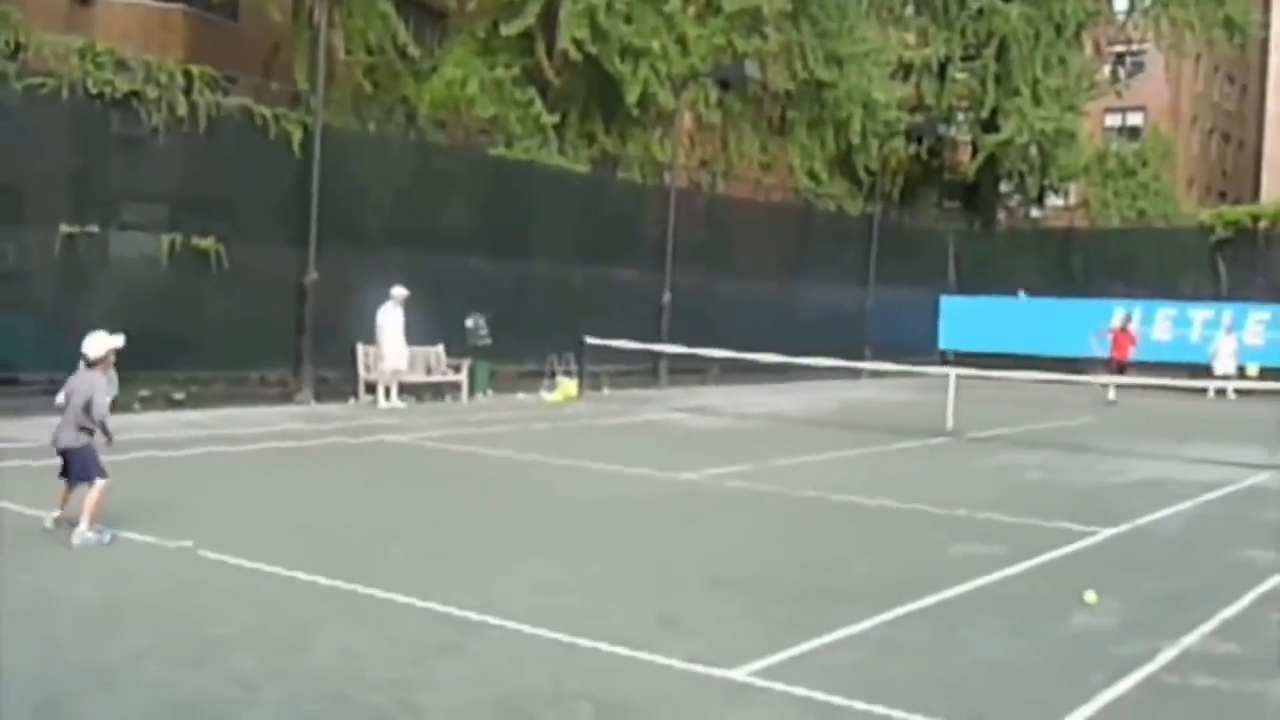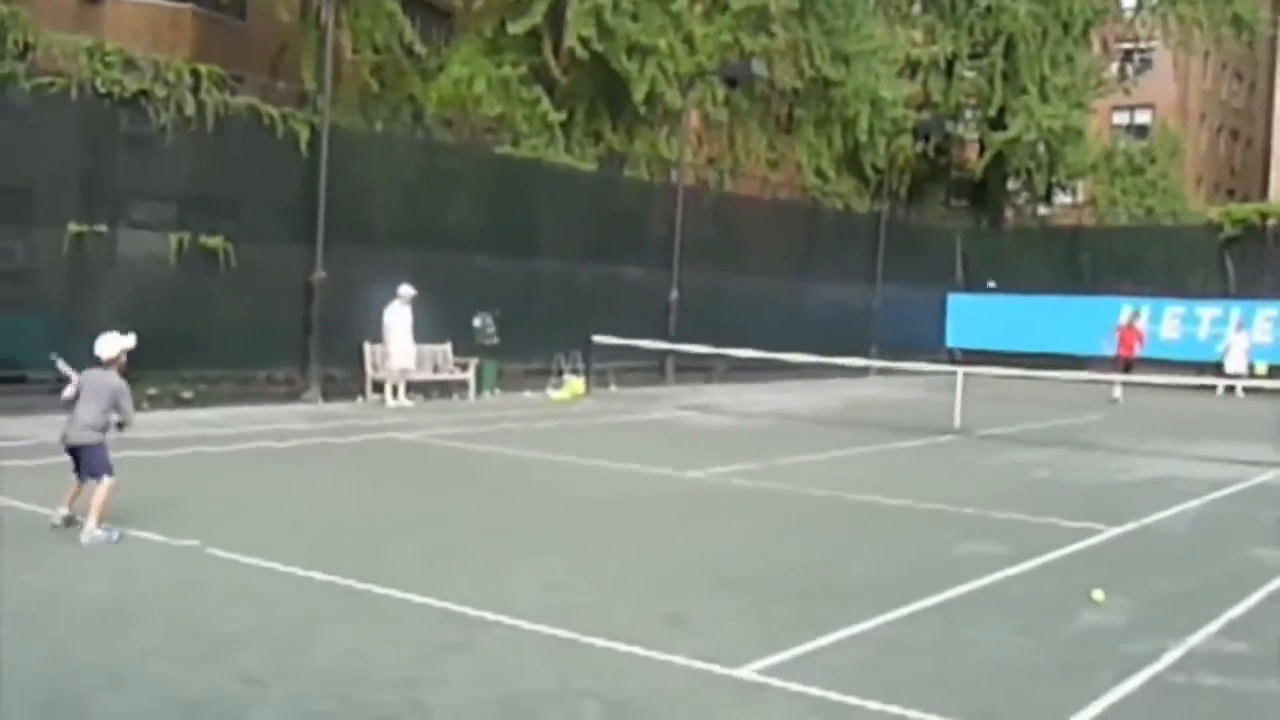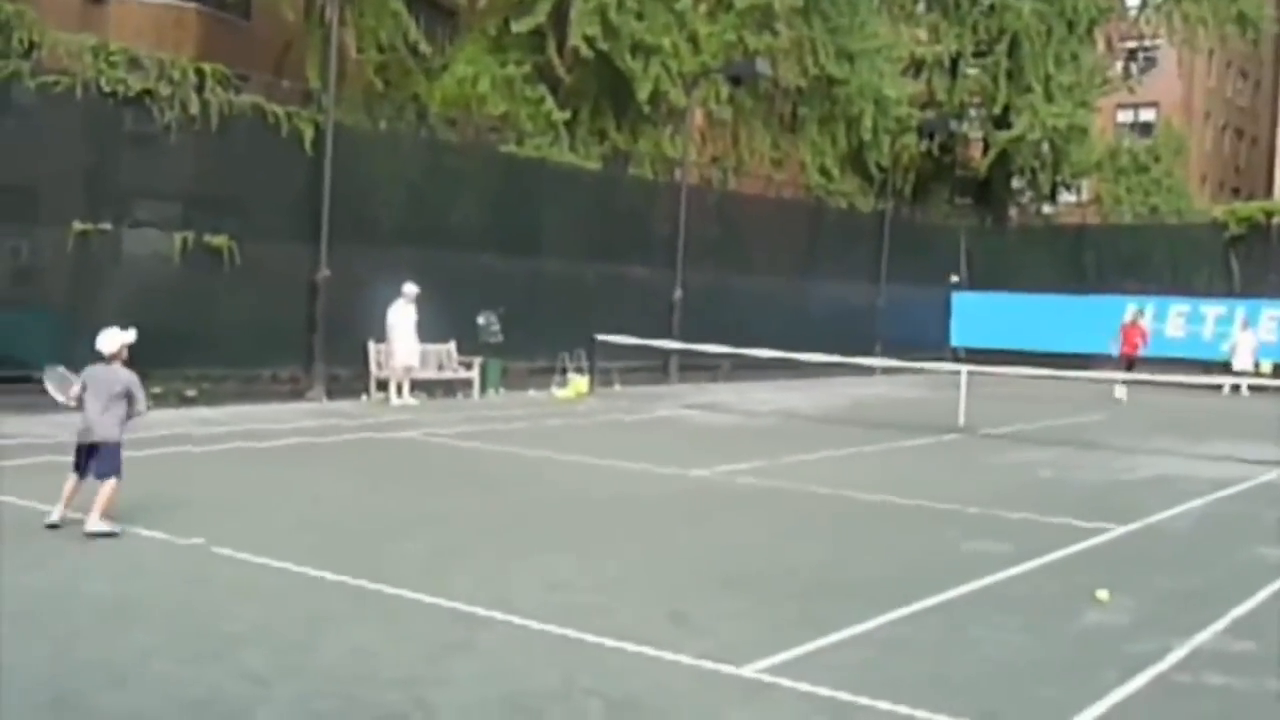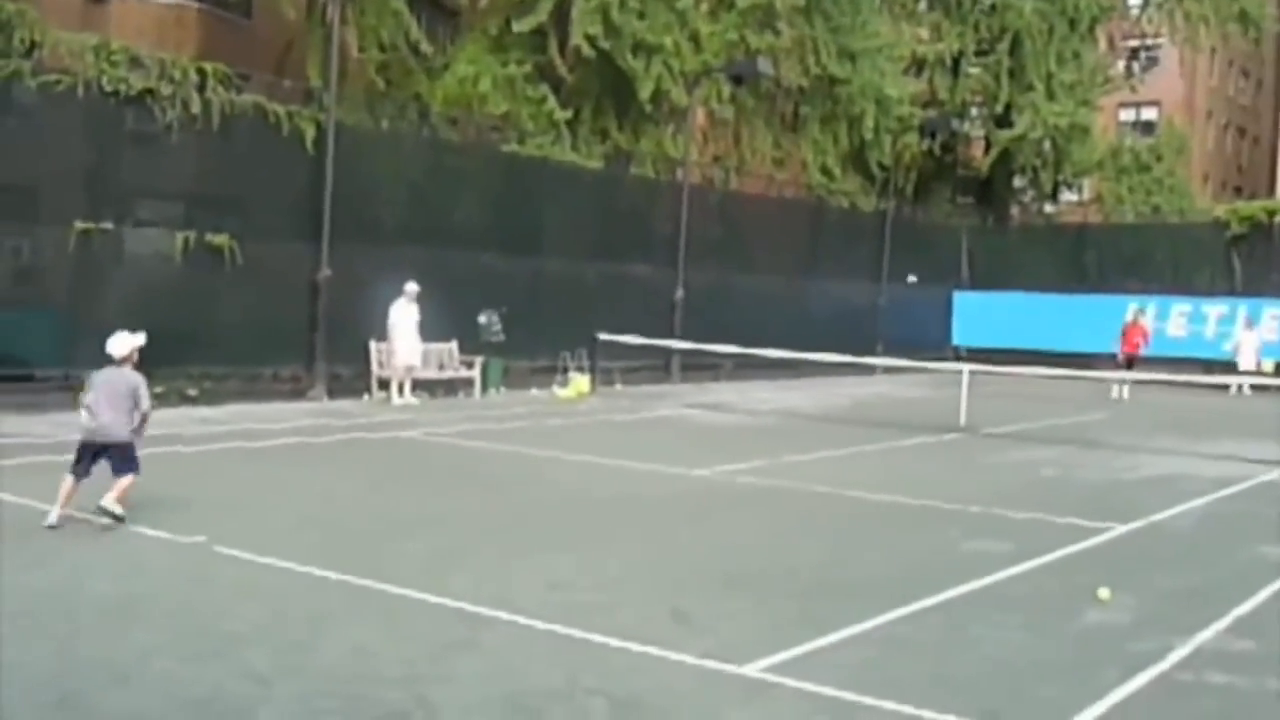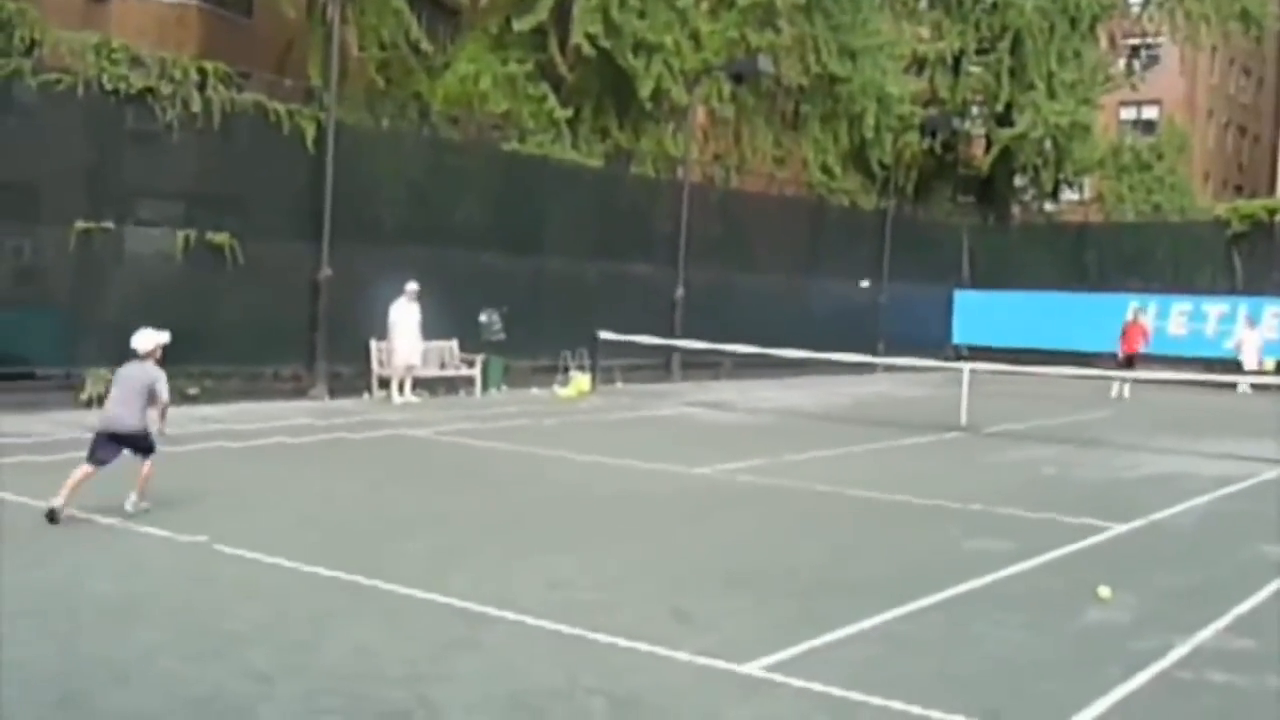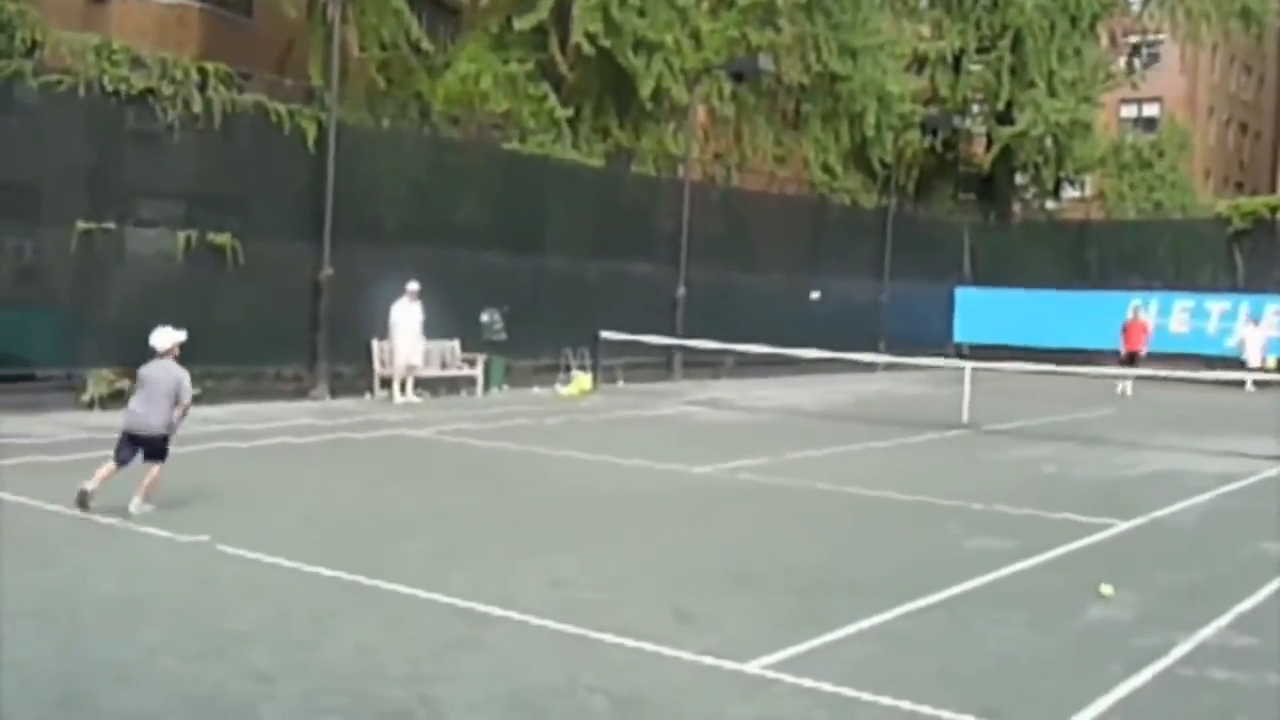
dt=0.1s
person 1, frame 1
left shoulder: (77, 377)
right shoulder: (101, 384)
left elbow: (62, 401)
right elbow: (100, 416)
right wrist: (108, 434)
left hip: (61, 438)
right hip: (78, 440)
left knee: (72, 479)
right knee: (99, 481)
left ankle: (56, 516)
right ankle: (83, 531)
person 1, frame 2
left shoulder: (87, 375)
right shoulder: (118, 385)
left elbow: (67, 396)
right elbow: (127, 419)
right wrist: (117, 423)
left hip: (71, 434)
right hip: (90, 437)
left knee: (83, 475)
right knee: (105, 479)
left ankle: (63, 513)
right ankle: (91, 529)
person 1, frame 3
left shoulder: (89, 371)
right shoulder: (129, 377)
left elbow: (74, 394)
right elbow: (140, 408)
right wrist: (124, 416)
left hip: (86, 433)
right hip: (109, 435)
left knee: (78, 473)
right knee: (111, 478)
left ankle: (57, 513)
right ankle: (94, 521)
person 1, frame 4
left shoulder: (98, 375)
right shoulder: (137, 379)
left elbow: (86, 404)
right elbow: (145, 409)
right wrist: (139, 428)
left hip: (92, 433)
right hip: (119, 435)
left knee: (75, 474)
right knee: (129, 473)
left ankle: (55, 514)
right ankle: (110, 500)
person 1, frame 5
left shoulder: (123, 370)
right shoulder: (158, 374)
left elbow: (111, 397)
right elbow: (164, 400)
right wrist: (162, 423)
left hip: (108, 423)
right hip: (133, 427)
left knee: (90, 465)
right knee: (147, 457)
left ankle: (58, 503)
right ankle: (136, 499)
person 1, frame 6
left shoulder: (144, 370)
right shoulder: (181, 373)
left elbow: (137, 395)
right elbow: (186, 402)
right wrist: (178, 421)
left hip: (132, 423)
right hip: (157, 427)
left knee: (116, 462)
right knee: (156, 463)
left ankle: (91, 486)
right ankle: (139, 502)
